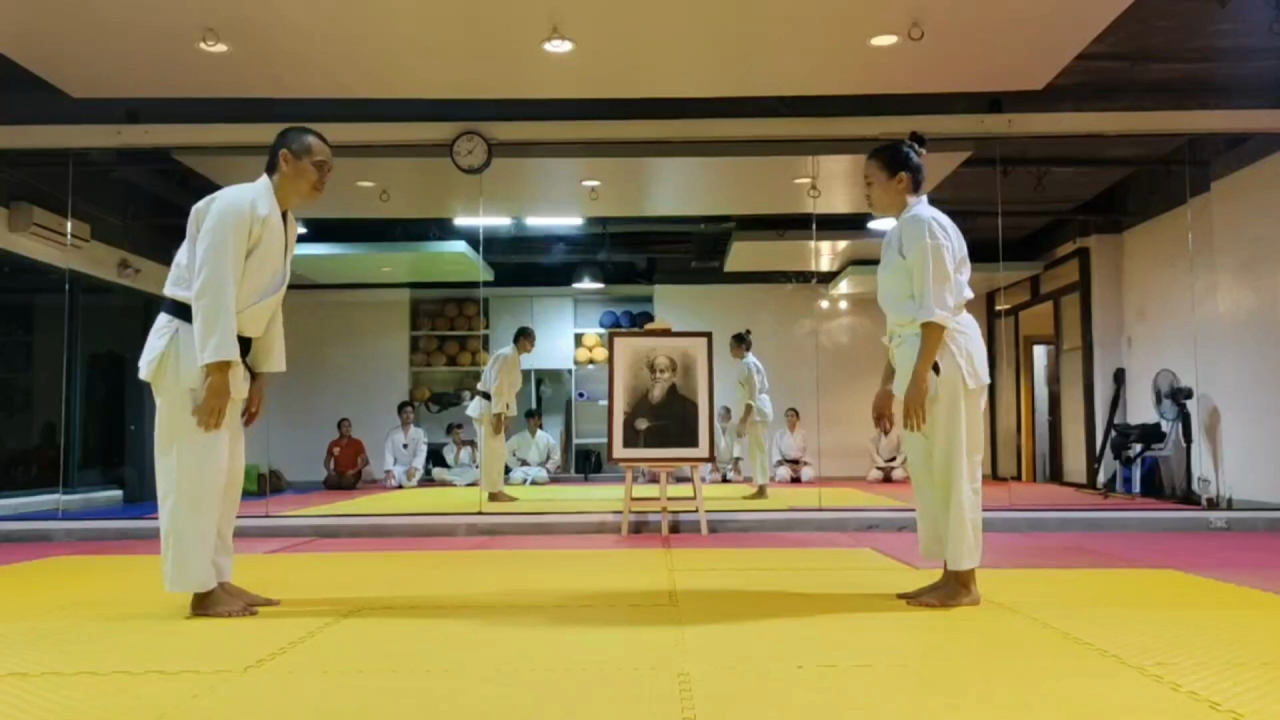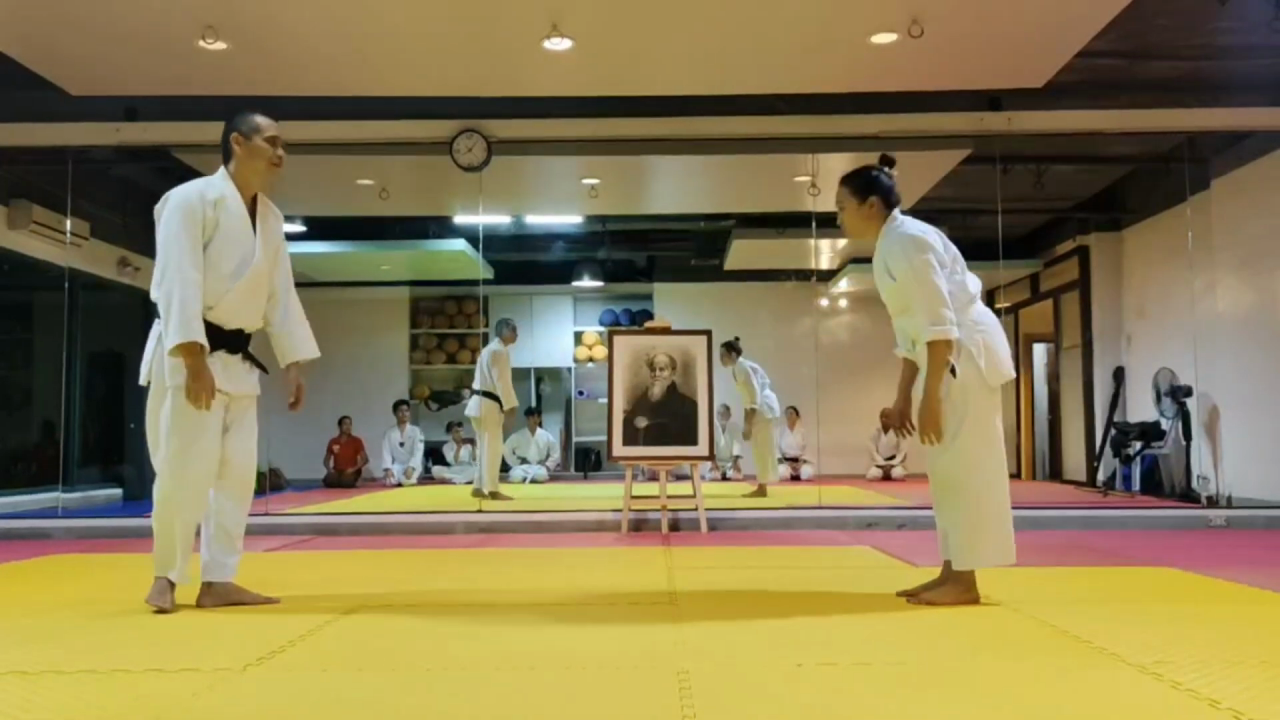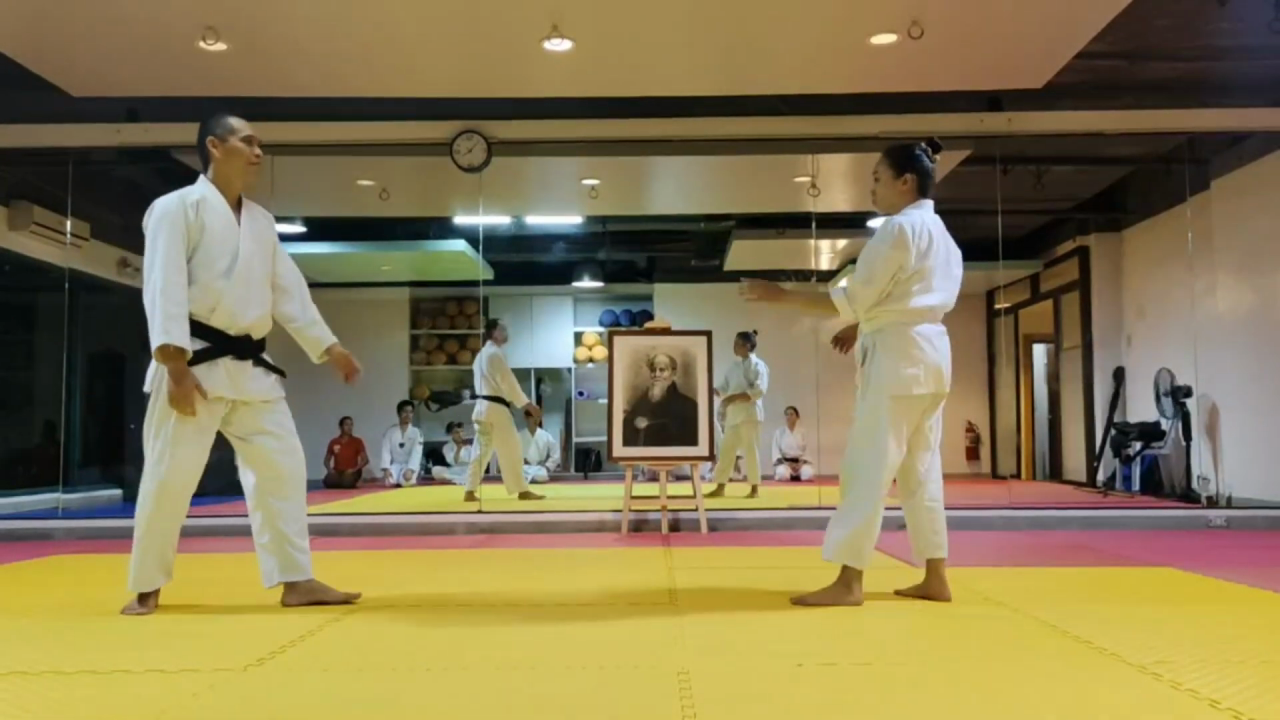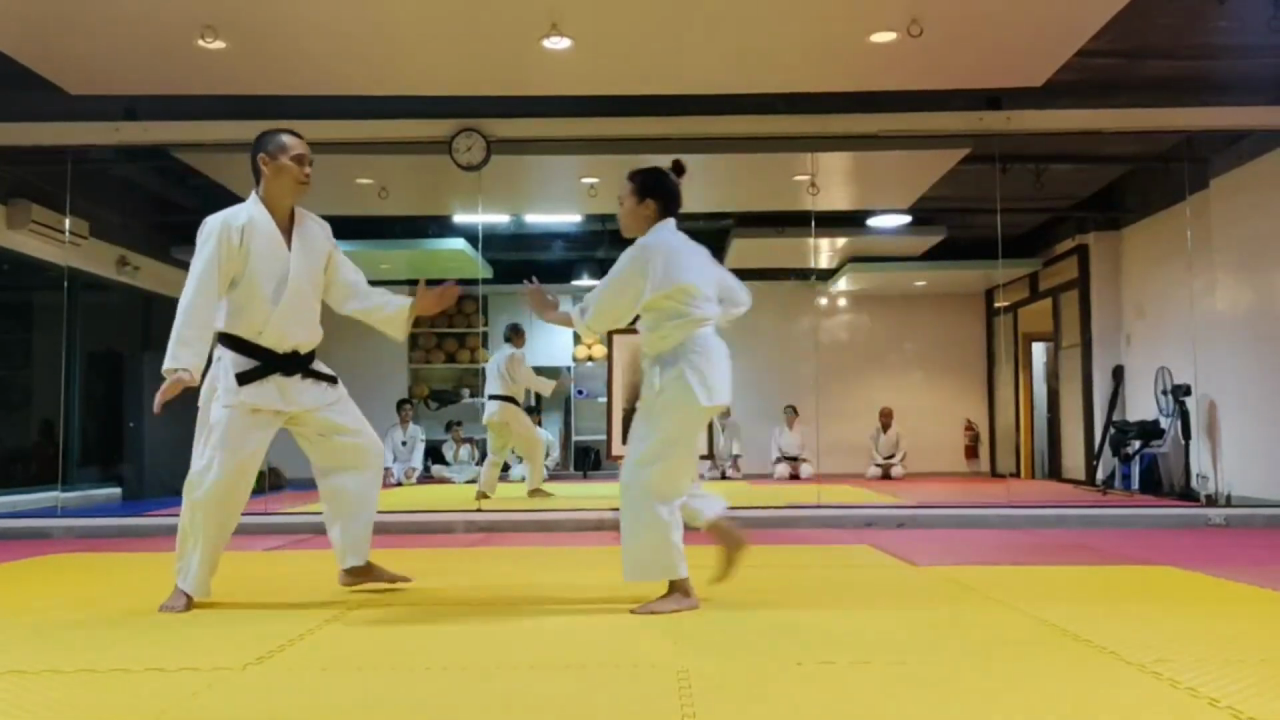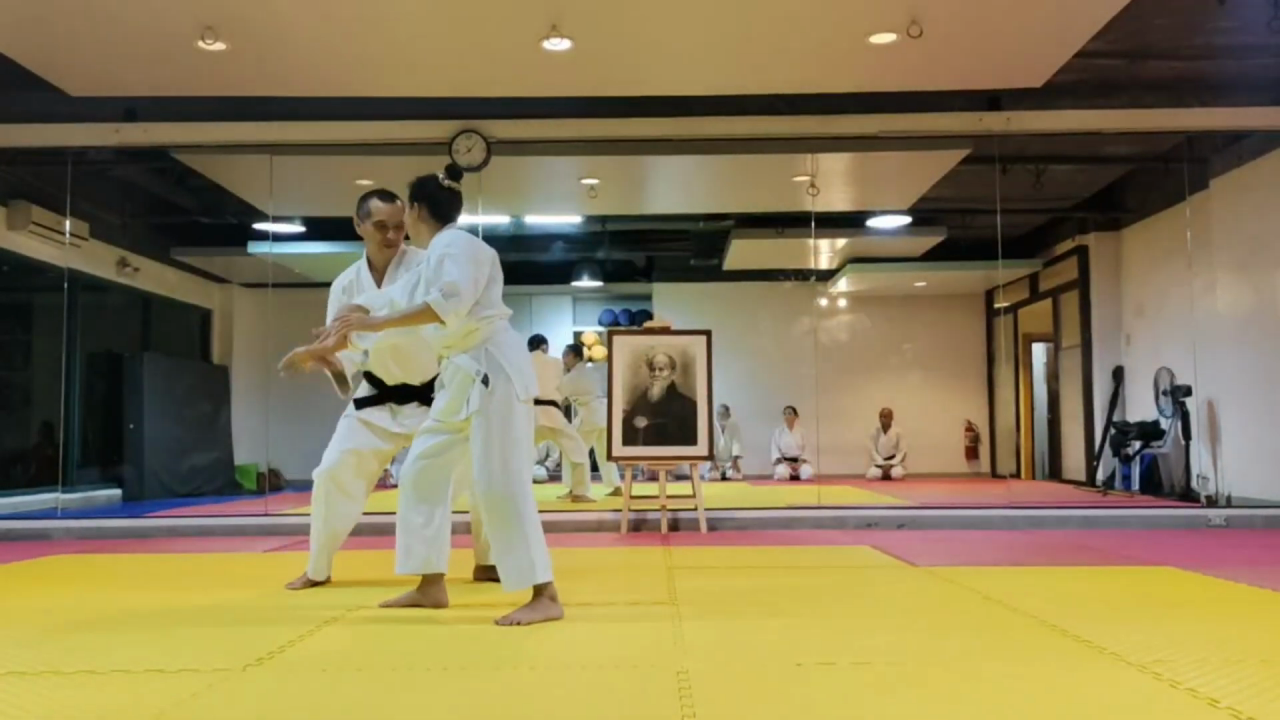
dt=1s
person 1, frame 1
left shoulder: (286, 225)
right shoulder: (235, 206)
right elbow: (213, 292)
left wrist: (260, 375)
right wrist: (218, 374)
left hip: (225, 356)
right hip: (190, 347)
left knee: (225, 471)
right knee: (195, 467)
left ankle: (217, 580)
right ankle: (202, 590)
person 1, frame 2
left shoulder: (270, 217)
right shoulder: (190, 199)
left elbow: (281, 293)
right elbow: (179, 282)
left wrist: (294, 363)
right wrist: (194, 358)
left hip: (236, 358)
right hip: (187, 354)
left knee: (236, 470)
right knee: (187, 465)
left ankle: (217, 581)
right ankle: (167, 578)
person 1, frame 3
left shoulder: (260, 220)
right shoulder: (177, 208)
left elbow: (289, 290)
right elbow: (165, 289)
left wrist: (330, 347)
right wrist: (175, 363)
left hip: (253, 367)
right hip: (196, 363)
left knee: (282, 467)
right knee: (170, 474)
left ankle: (296, 580)
right ankle: (144, 587)
person 1, frame 4
left shoulder: (317, 231)
right shoulder: (226, 226)
left elbow: (350, 292)
right elbow: (199, 300)
left wrist: (410, 306)
right wrist: (182, 367)
left hip: (305, 374)
right hip: (244, 373)
left knee: (360, 450)
right knee: (216, 477)
left ankle: (355, 562)
right ankle: (187, 584)
person 1, frame 5
left shoulder: (423, 262)
right shoulder: (344, 285)
right elbow: (346, 360)
right wrist: (334, 368)
left hip: (437, 396)
right hip: (377, 399)
right knee: (334, 474)
left ankle: (491, 561)
right ankle: (319, 569)
person 2, frame 1
left shoulder: (924, 223)
right shoulder: (900, 233)
left elbow: (938, 310)
left wrist: (920, 380)
right wrist: (887, 386)
left hip: (942, 359)
right hip: (923, 361)
left knee: (949, 469)
right knee: (931, 471)
left ankle: (963, 583)
right ankle: (952, 577)
person 2, frame 2
left shoulder: (906, 240)
right shoulder: (890, 247)
left elbow: (939, 325)
right elbow: (914, 326)
left wrist: (928, 397)
right wrist: (904, 395)
left hip: (967, 354)
right hip: (952, 357)
left knee: (969, 467)
right knee: (949, 468)
left ankle: (964, 581)
right ankle: (951, 573)
person 2, frame 3
left shoulder: (899, 229)
right shoulder: (941, 235)
left elbow: (852, 298)
left wrist: (782, 296)
right wrist: (866, 326)
left hip: (898, 355)
right hip: (929, 354)
left knee: (869, 467)
right knee: (919, 467)
left ankle: (848, 580)
right ankle: (935, 578)
person 2, frame 4
left shoulder: (647, 250)
right shoulder: (688, 250)
left elbow: (594, 316)
right elbow: (737, 300)
left wrist: (551, 311)
left hip: (685, 371)
right hip: (681, 369)
left knee: (643, 482)
right knee: (661, 475)
left ankle: (680, 590)
right ankle: (723, 531)
person 2, frame 5
left shoulder: (457, 246)
right shoulder: (436, 256)
left elbow: (452, 304)
right elbow: (389, 305)
left wrist: (375, 324)
right wrist: (327, 344)
left hip: (491, 369)
right hip: (463, 375)
left knee: (499, 482)
right knee: (422, 470)
left ankle: (545, 596)
right ankle: (430, 585)
